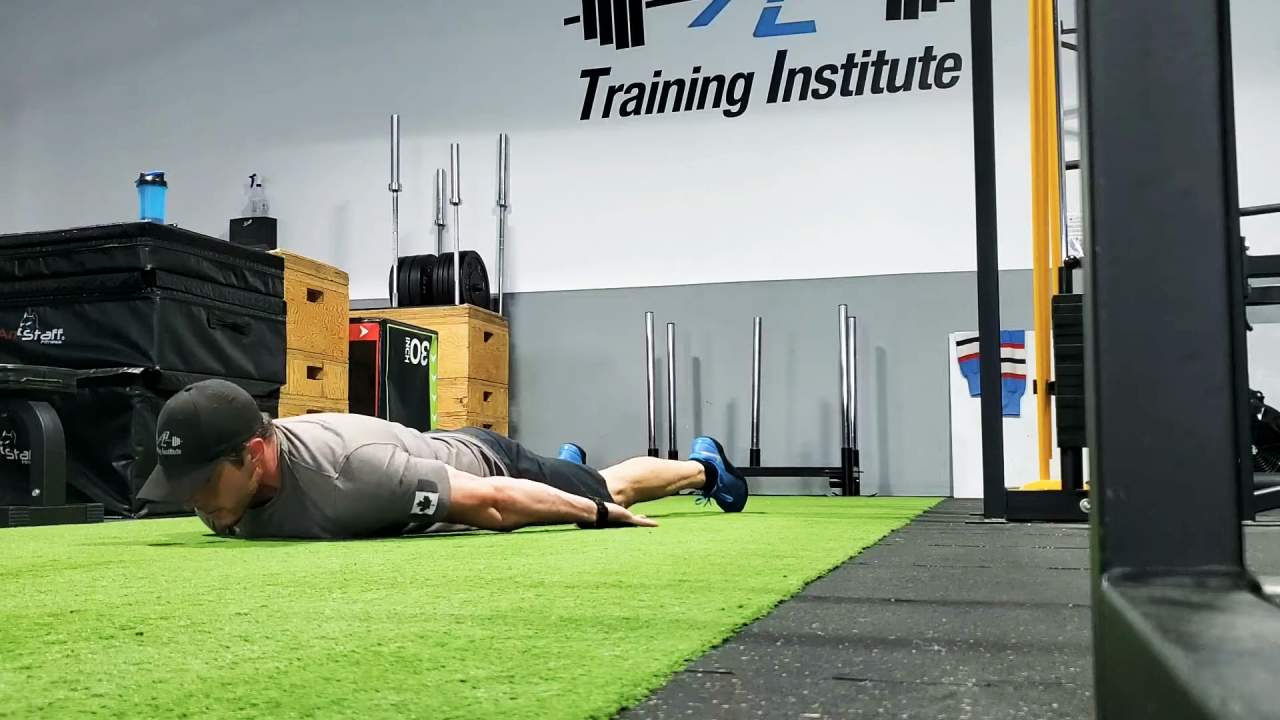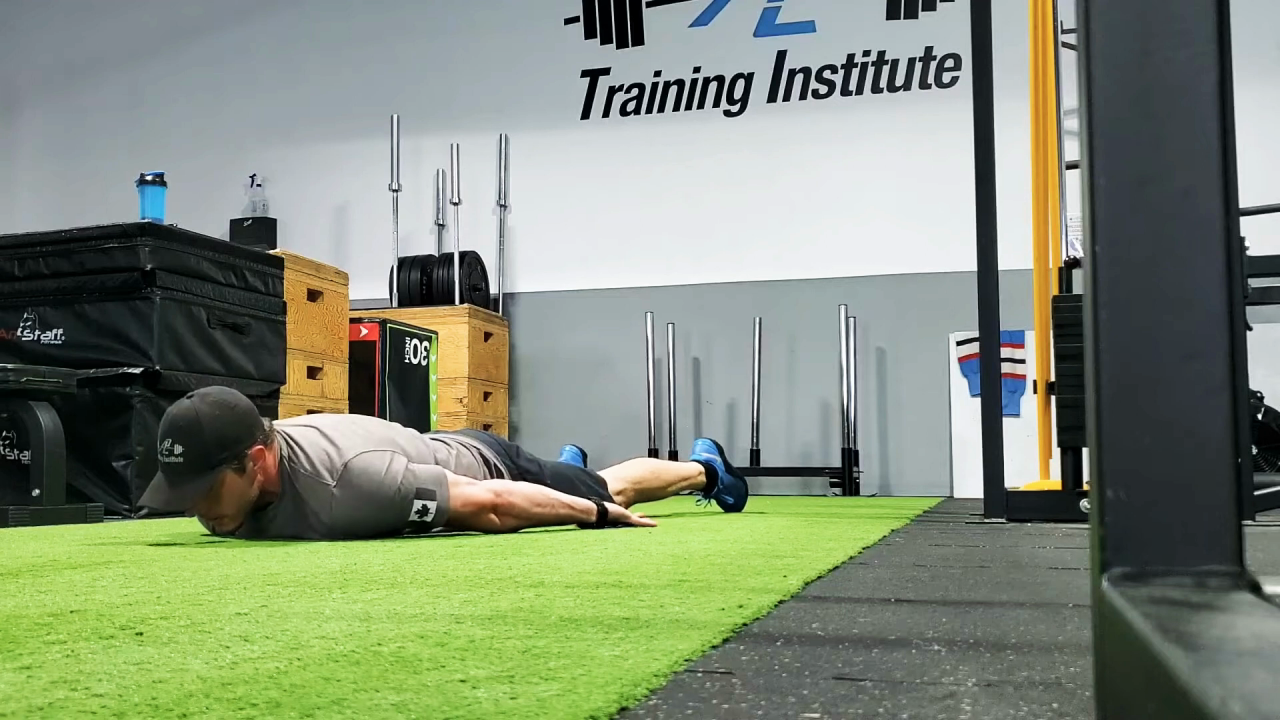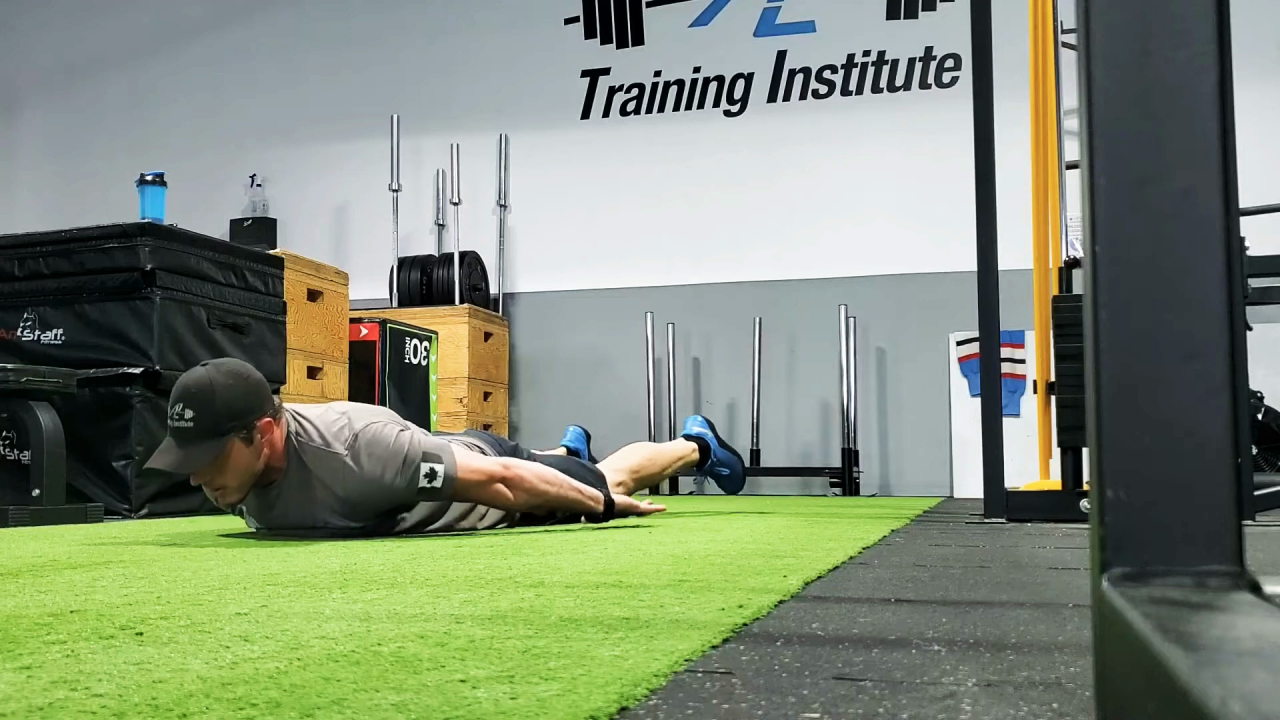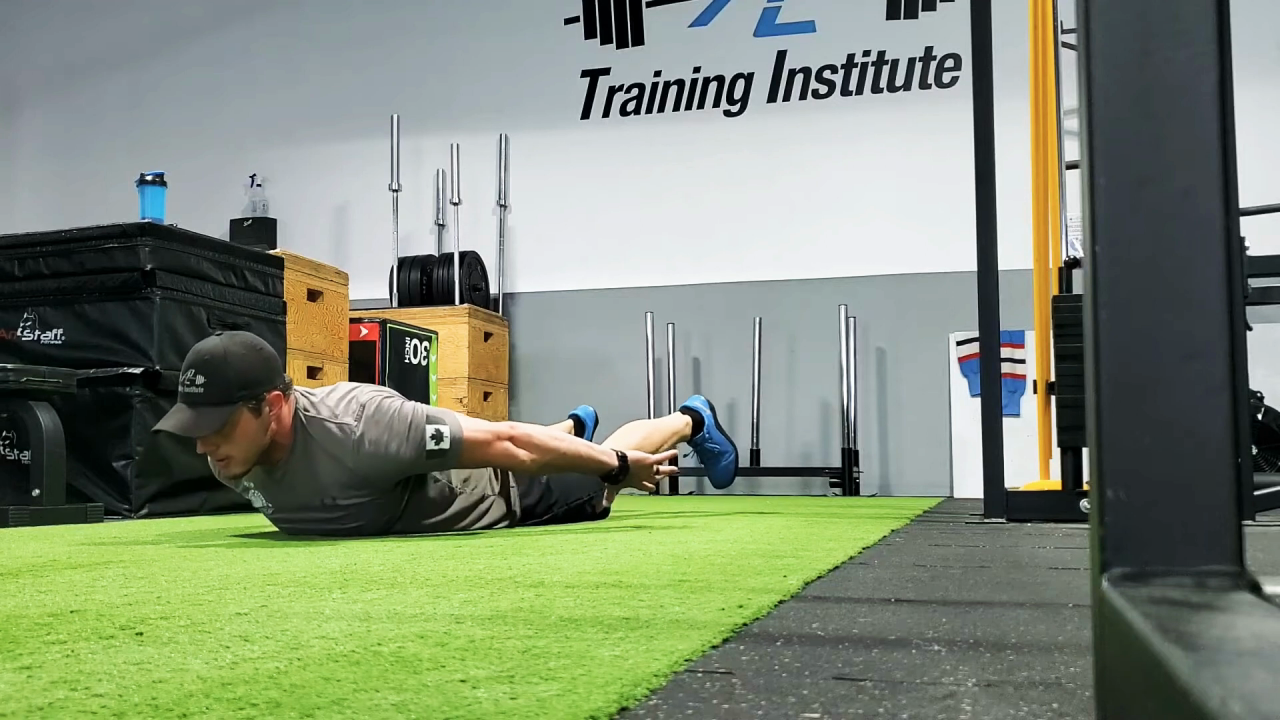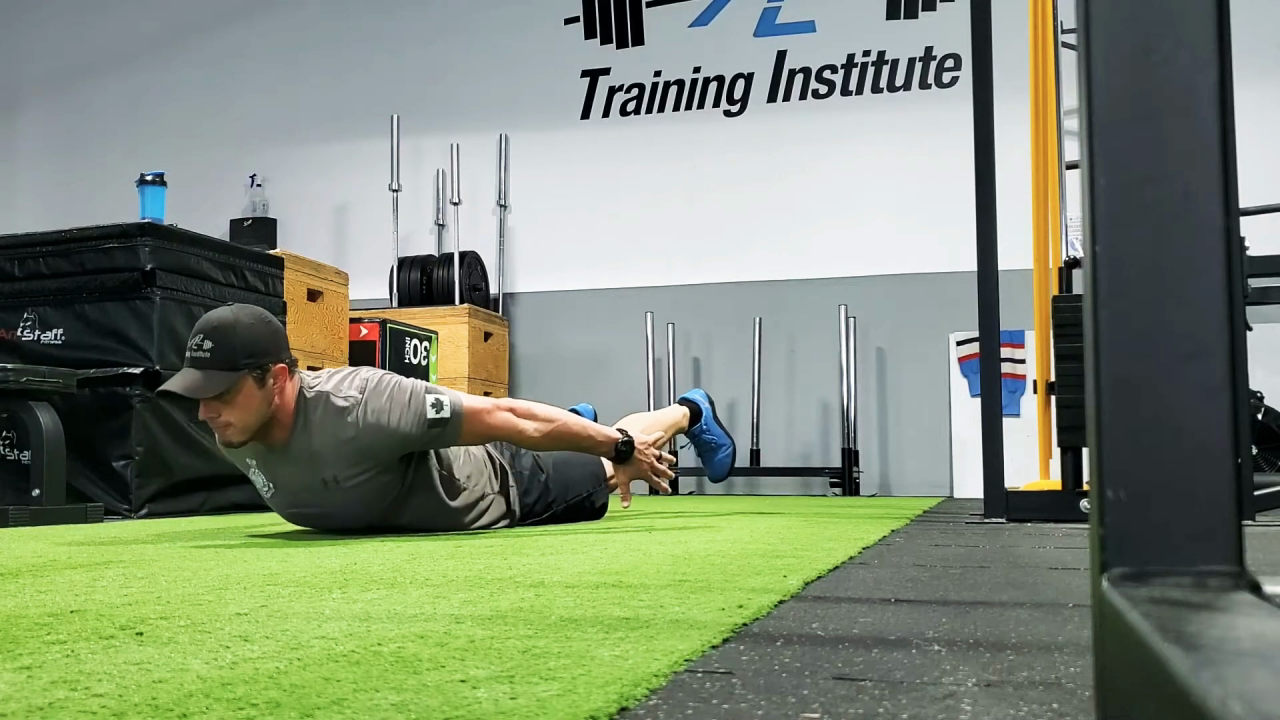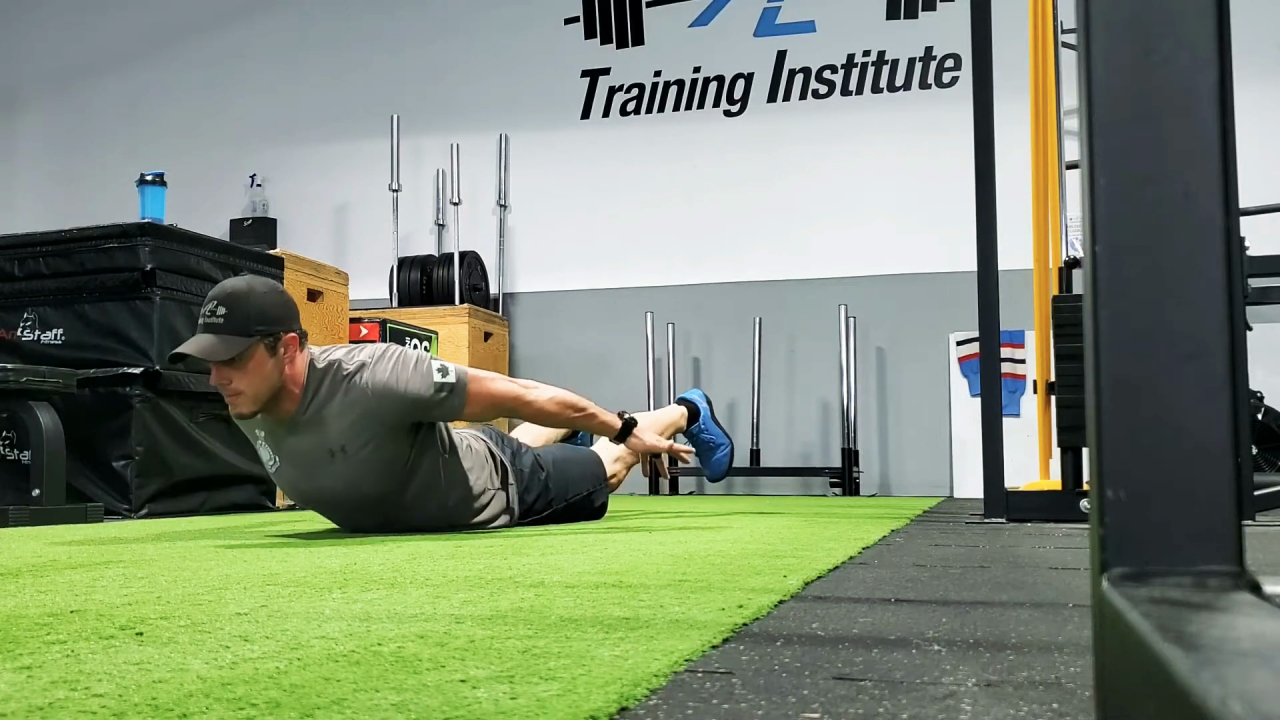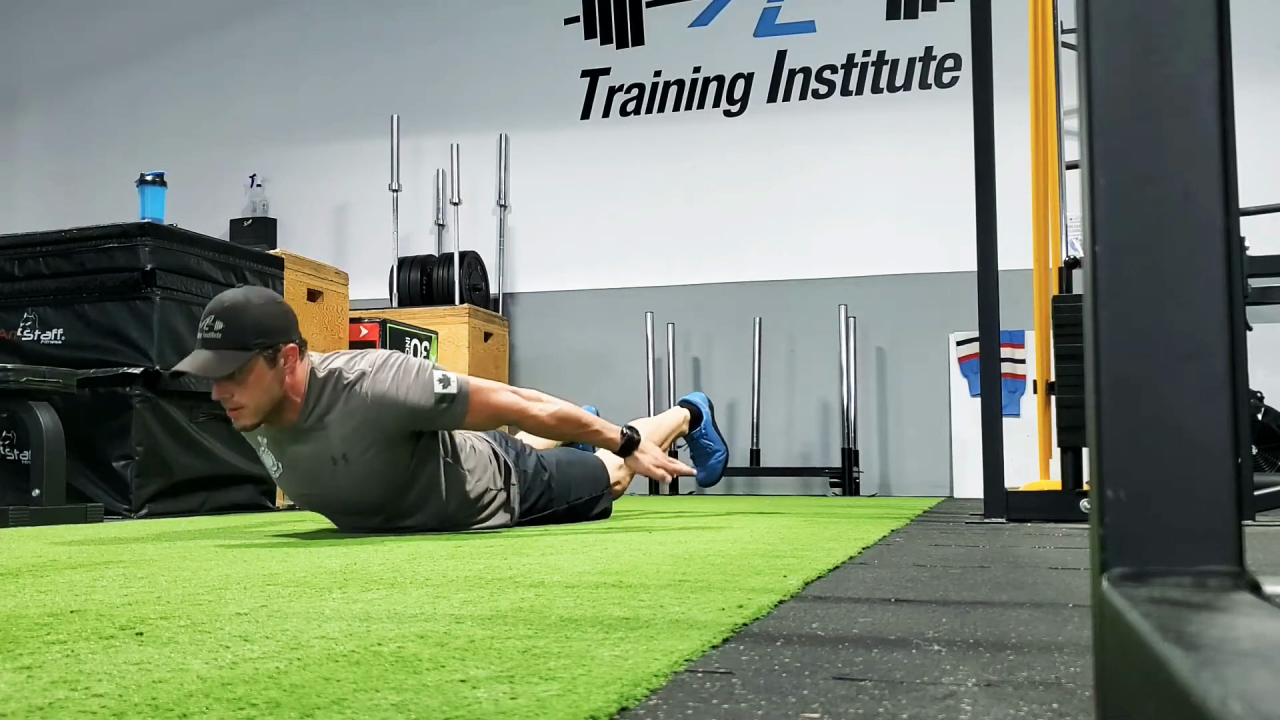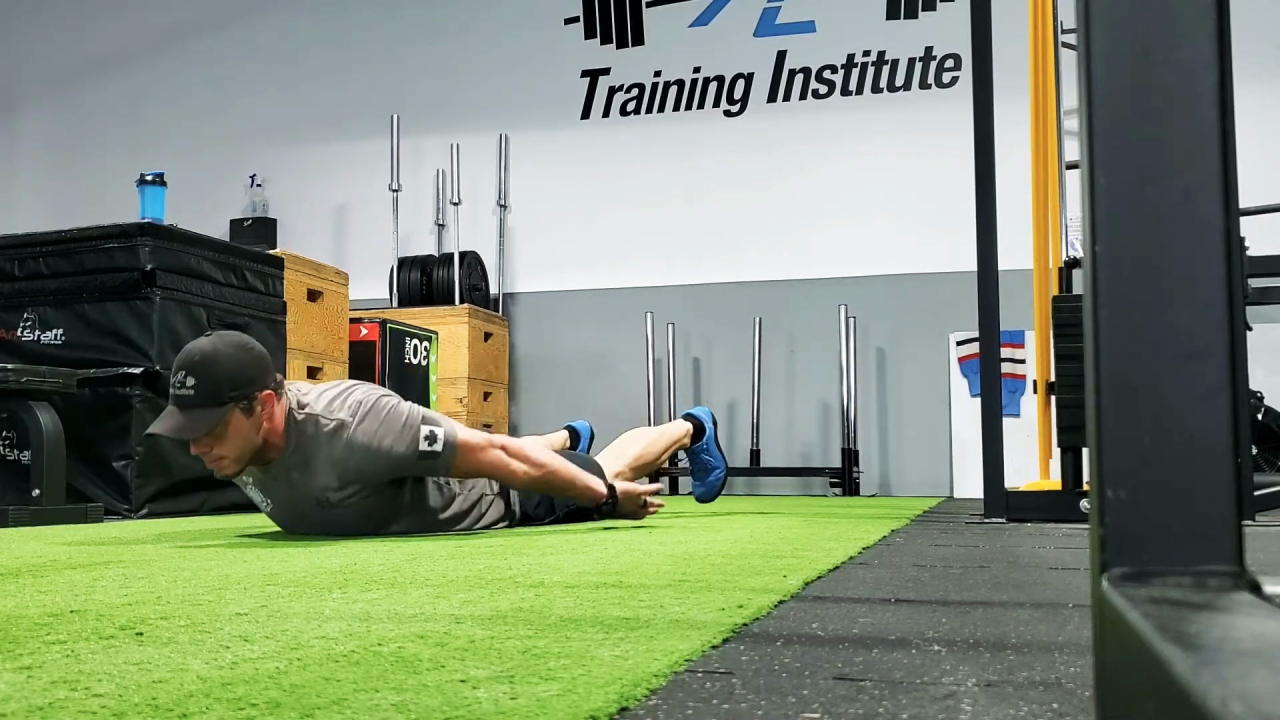
dt=0.4s
person 1, frame 1
left shoulder: (342, 472)
right shoulder: (228, 483)
left elbow: (492, 499)
left wrist: (601, 514)
left hip: (485, 469)
right hip: (437, 454)
left knee: (608, 490)
left ankle: (704, 467)
right ankle: (566, 460)
person 1, frame 2
left shoulder: (343, 480)
right shoulder: (232, 469)
left elbow: (493, 504)
left wrist: (601, 517)
left hip: (487, 471)
right hip: (436, 455)
left knee: (607, 491)
left ankle: (704, 468)
right ankle: (567, 461)
person 1, frame 3
left shoulder: (351, 451)
right shoulder: (236, 465)
left elbow: (500, 479)
left wrist: (609, 505)
left hip: (492, 491)
right hip: (440, 461)
left knee: (609, 481)
left ankle: (696, 445)
right ankle: (569, 448)
person 1, frame 4
left shoulder: (357, 428)
right shoulder: (232, 460)
left elbow: (504, 441)
left wrist: (620, 465)
left hip: (497, 498)
right hip: (434, 495)
left knee: (600, 483)
left ankle: (690, 421)
right ankle: (574, 424)
person 1, frame 5
left shoulder: (360, 408)
right shoulder: (234, 436)
left elbow: (505, 416)
left wrist: (623, 449)
left hip: (498, 495)
left knee: (605, 473)
left ankle: (689, 413)
right ankle: (575, 418)
person 1, frame 6
left shoulder: (371, 379)
right shoulder: (248, 410)
left elbow: (513, 393)
left wrist: (625, 430)
left hip: (499, 495)
left knee: (605, 470)
left ankle: (687, 412)
right ankle: (569, 423)
person 1, frame 7
left shoulder: (373, 387)
right shoulder: (251, 414)
left elbow: (514, 402)
left wrist: (628, 444)
left hip: (500, 496)
left knee: (609, 477)
left ankle: (688, 415)
right ankle: (567, 432)
person 1, frame 8
left shoulder: (352, 428)
right shoulder: (237, 436)
left elbow: (499, 454)
left wrist: (611, 497)
left hip: (492, 502)
right hip: (442, 472)
left knee: (606, 478)
left ankle: (690, 428)
right ankle: (568, 437)
